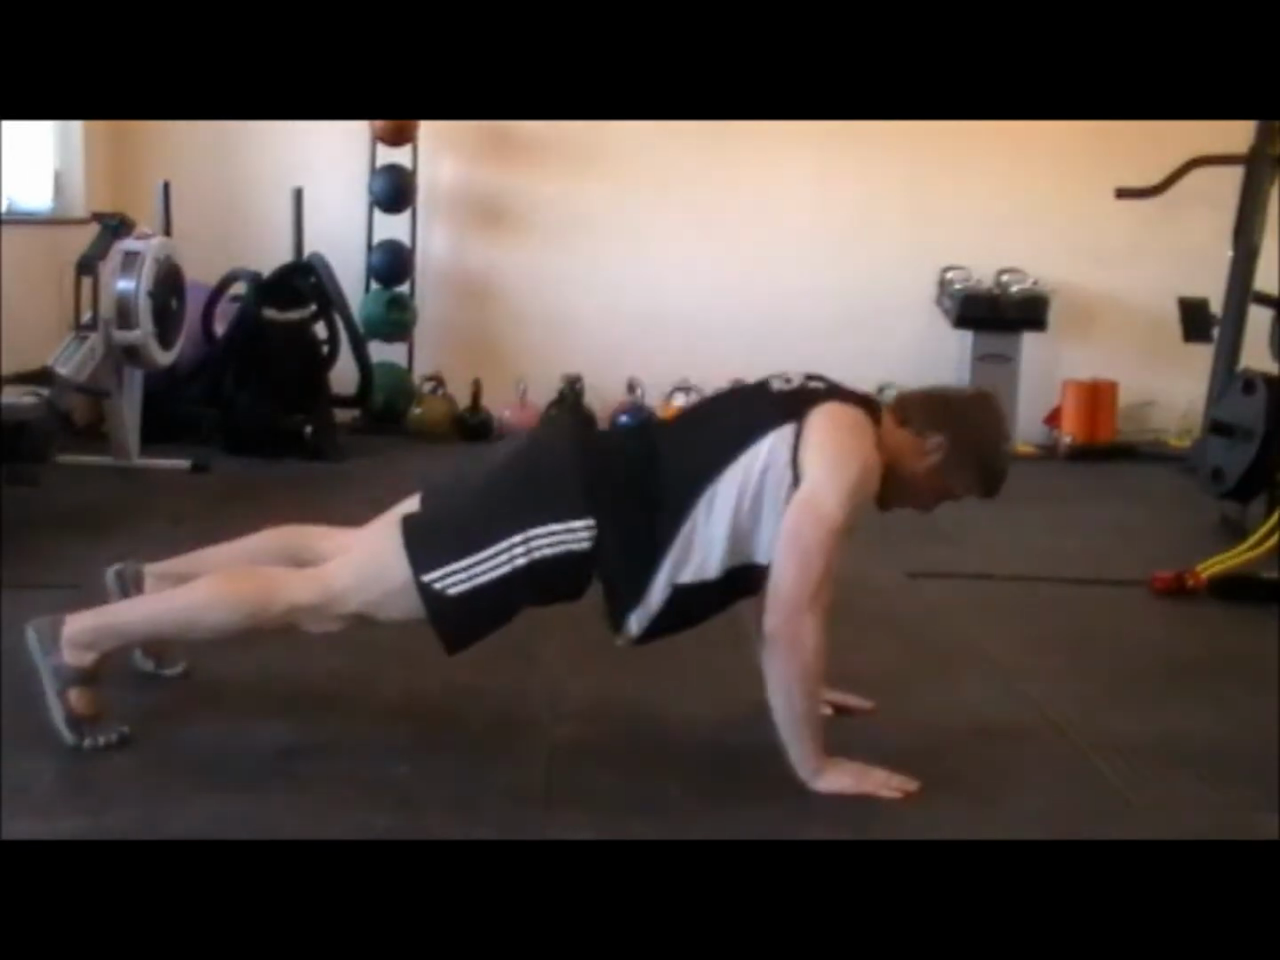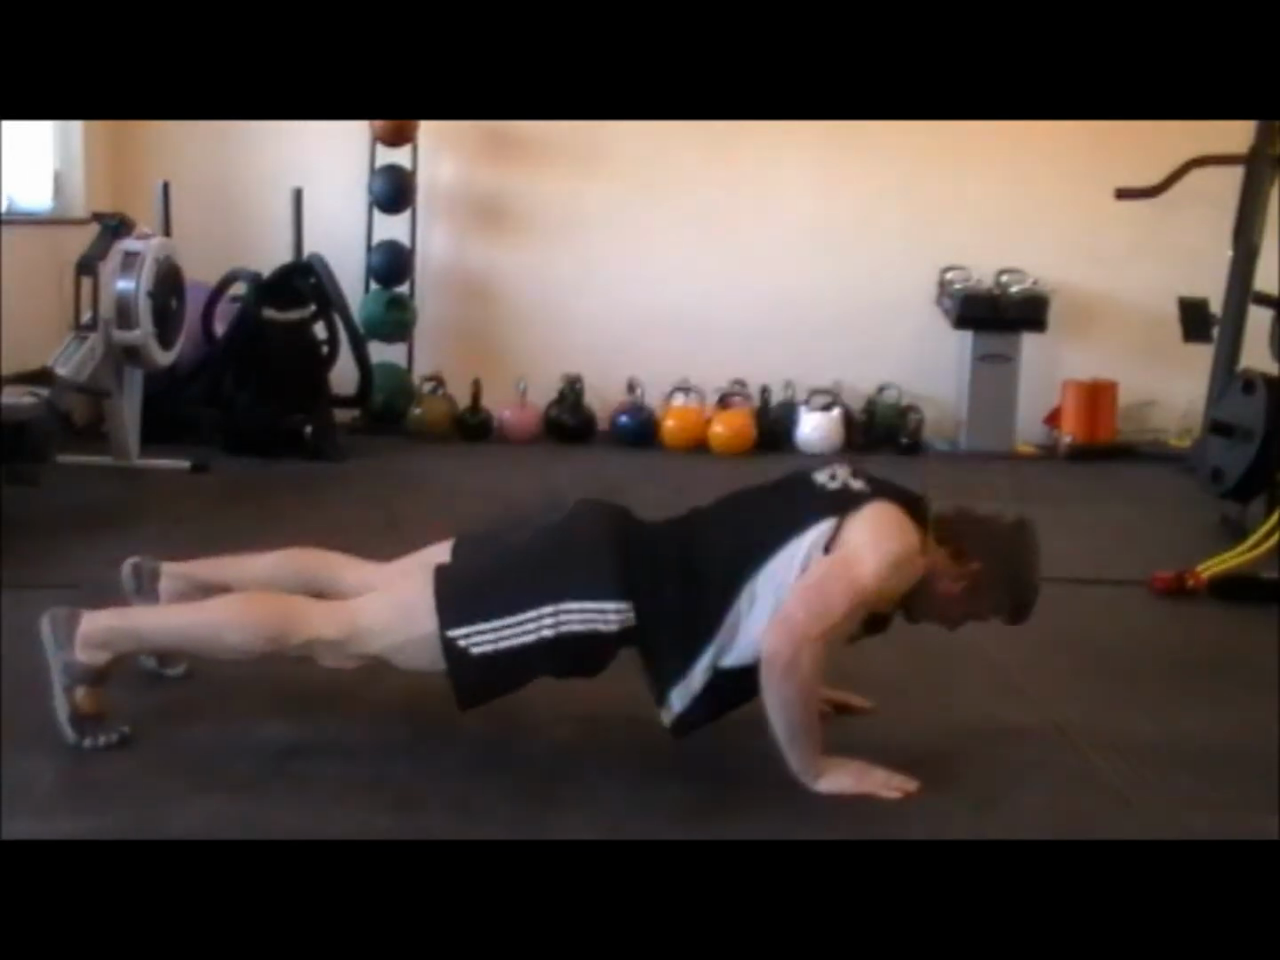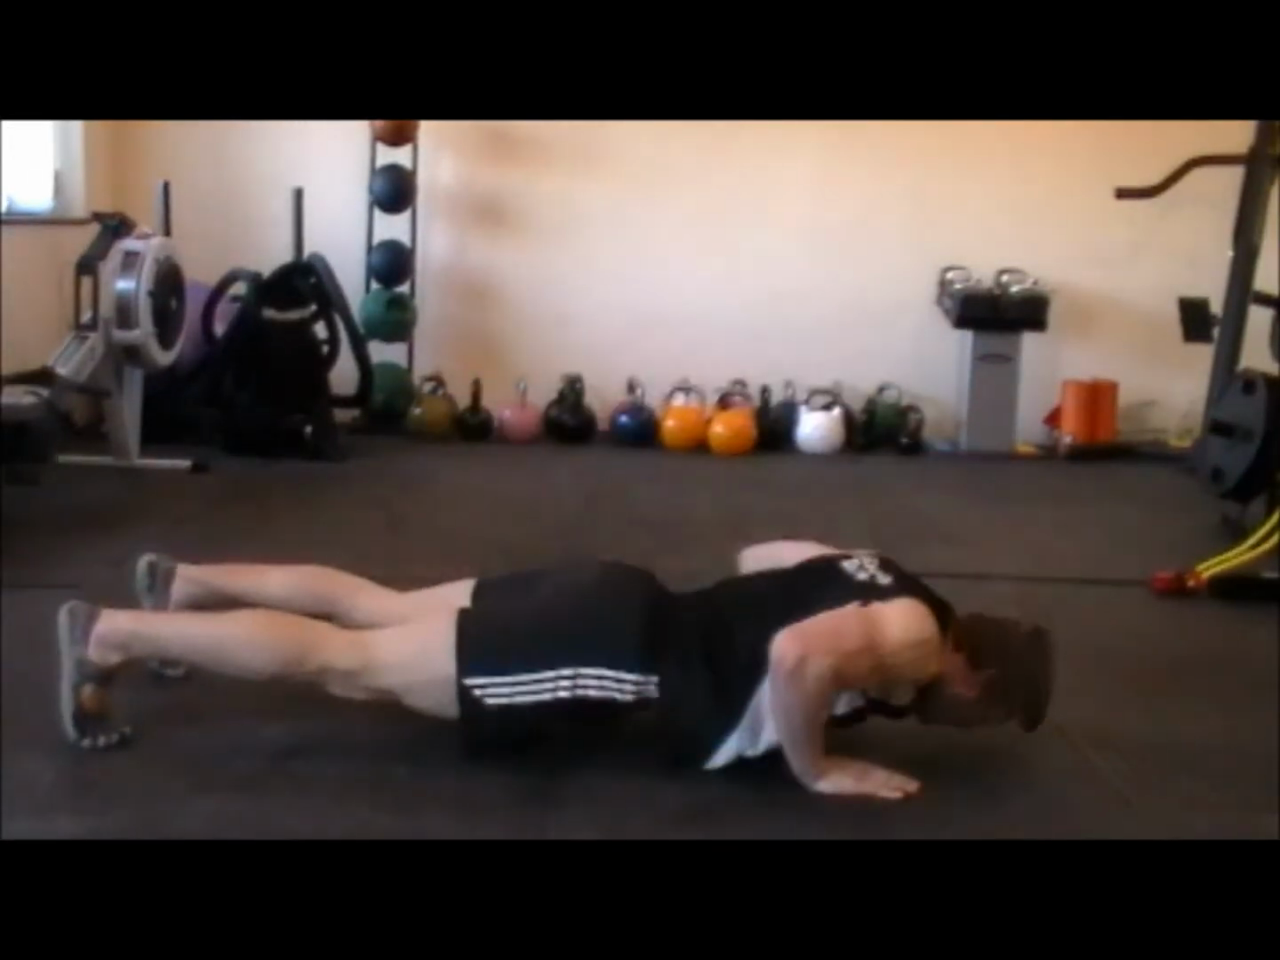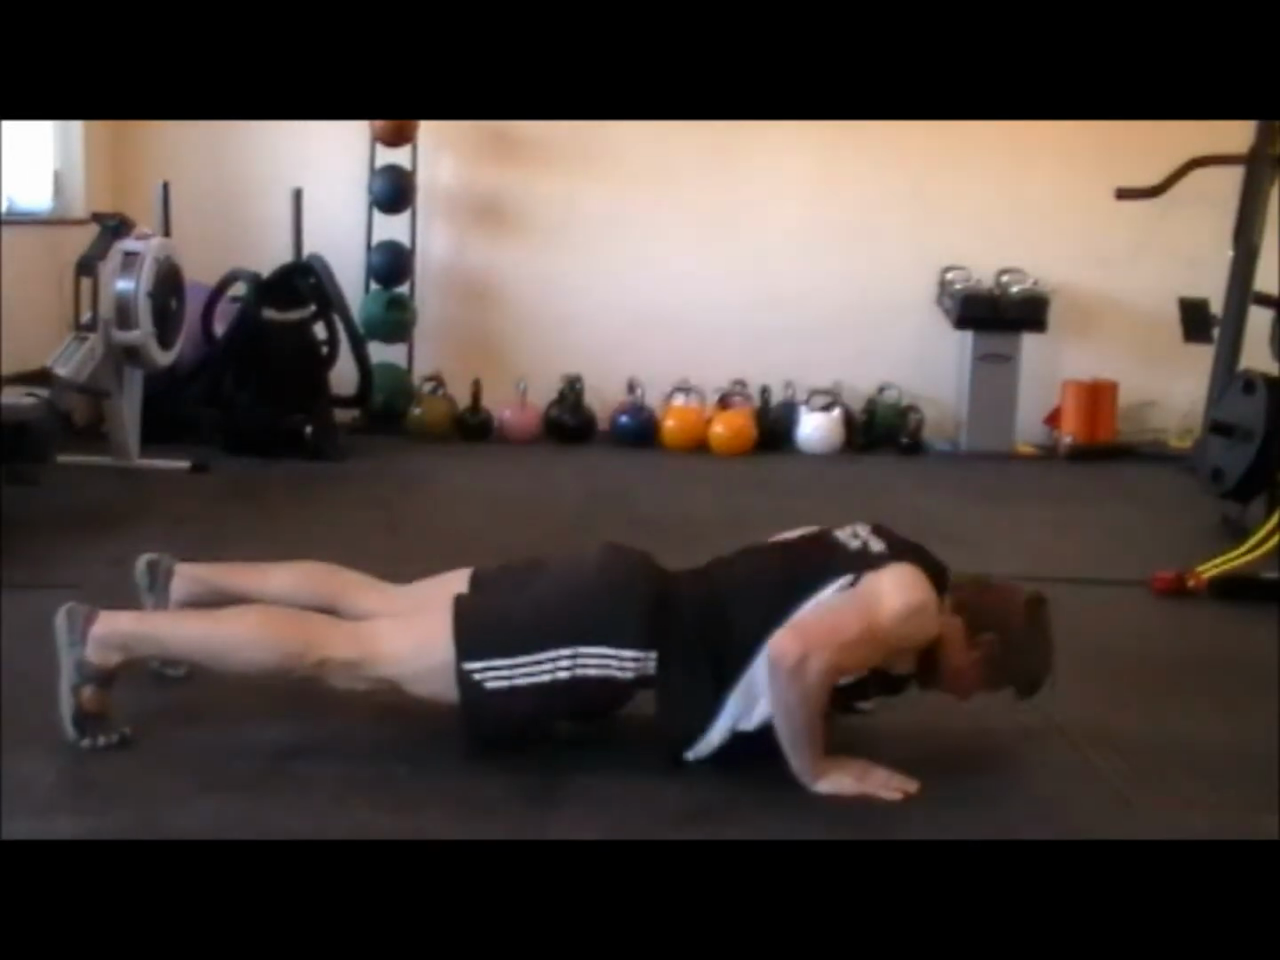
dt=0.3s
person 1, frame 1
left shoulder: (832, 424)
right shoulder: (854, 453)
left elbow: (770, 562)
right elbow: (790, 614)
left wrist: (797, 680)
right wrist: (815, 763)
left hip: (570, 481)
right hip: (566, 513)
left knee: (341, 549)
right knee: (323, 596)
left ankle: (150, 577)
right ankle: (76, 640)
person 1, frame 2
left shoulder: (867, 510)
right shoulder: (895, 546)
right elbow: (786, 648)
left wrist: (803, 691)
right wrist: (815, 767)
left hip: (598, 550)
right hip: (597, 590)
left knee: (360, 578)
right knee: (340, 633)
left ankle: (167, 581)
right ankle: (92, 639)
person 1, frame 3
left shoulder: (879, 585)
right shoulder: (913, 636)
left elbow: (754, 554)
right elbow: (796, 653)
right wrist: (817, 765)
left hip: (617, 607)
right hip: (616, 655)
left knee: (378, 608)
right knee: (353, 663)
left ankle: (182, 579)
right ankle: (106, 636)
person 1, frame 4
left shoulder: (886, 569)
right shoulder: (913, 610)
right elbow: (797, 654)
left wrist: (811, 700)
right wrist: (816, 768)
left hip: (621, 594)
right hip: (619, 638)
left knee: (376, 604)
right knee: (353, 654)
left ankle: (179, 582)
right ankle: (104, 636)
